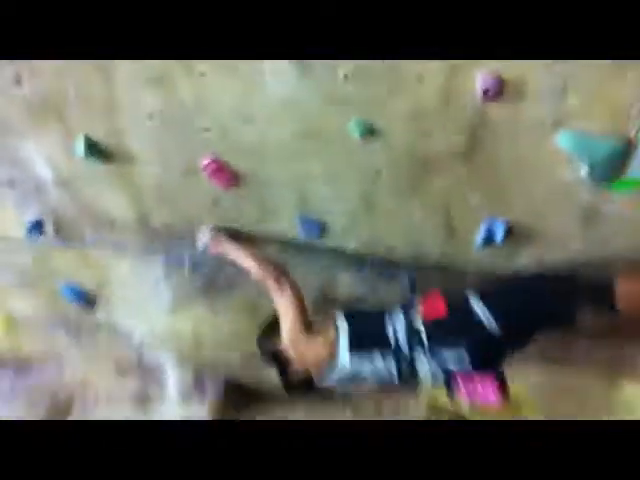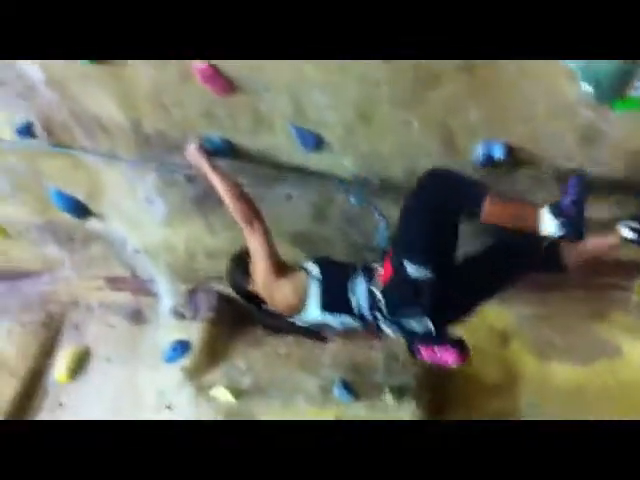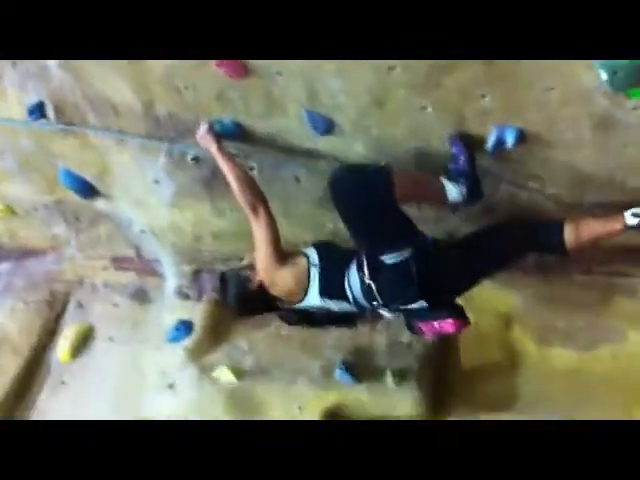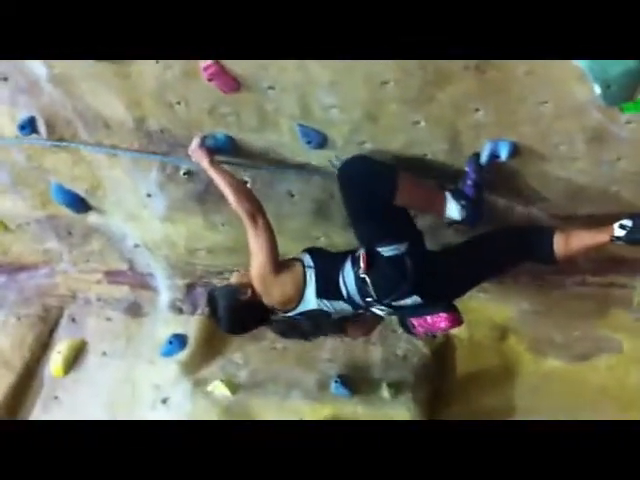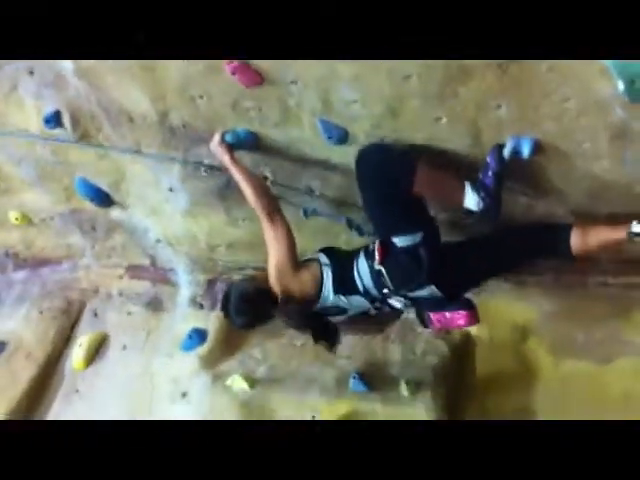
dt=0.5s
person 1, frame 1
left shoulder: (314, 367)
right shoulder: (305, 346)
right elbow: (277, 280)
right wrist: (224, 244)
left hip: (441, 362)
left knee: (537, 310)
right knee: (559, 291)
person 1, frame 2
left shoulder: (294, 298)
right shoulder: (275, 288)
right elbow: (250, 220)
right wrist: (206, 164)
left hip: (407, 313)
right hip: (407, 294)
left knee: (521, 251)
right knee: (438, 183)
right ankle: (550, 220)
person 1, frame 3
left shoulder: (291, 295)
right shoulder: (276, 276)
right elbow: (255, 205)
right wrist: (215, 148)
left hip: (400, 289)
right hip: (398, 276)
left knee: (523, 231)
right knee: (349, 180)
right ankle: (453, 187)
person 1, frame 4
left shoulder: (282, 312)
right shoulder: (271, 284)
left elbow: (360, 324)
right elbow: (252, 215)
right wrist: (208, 163)
left hip: (392, 293)
right hip: (393, 274)
left knee: (520, 239)
right knee: (358, 172)
right ankle: (457, 205)
person 1, frame 5
left shoulder: (297, 305)
right shoulder: (285, 278)
right elbow: (269, 212)
right wrist: (228, 159)
left hip: (411, 281)
right hip: (407, 264)
right knee: (376, 159)
right ankle: (474, 196)
